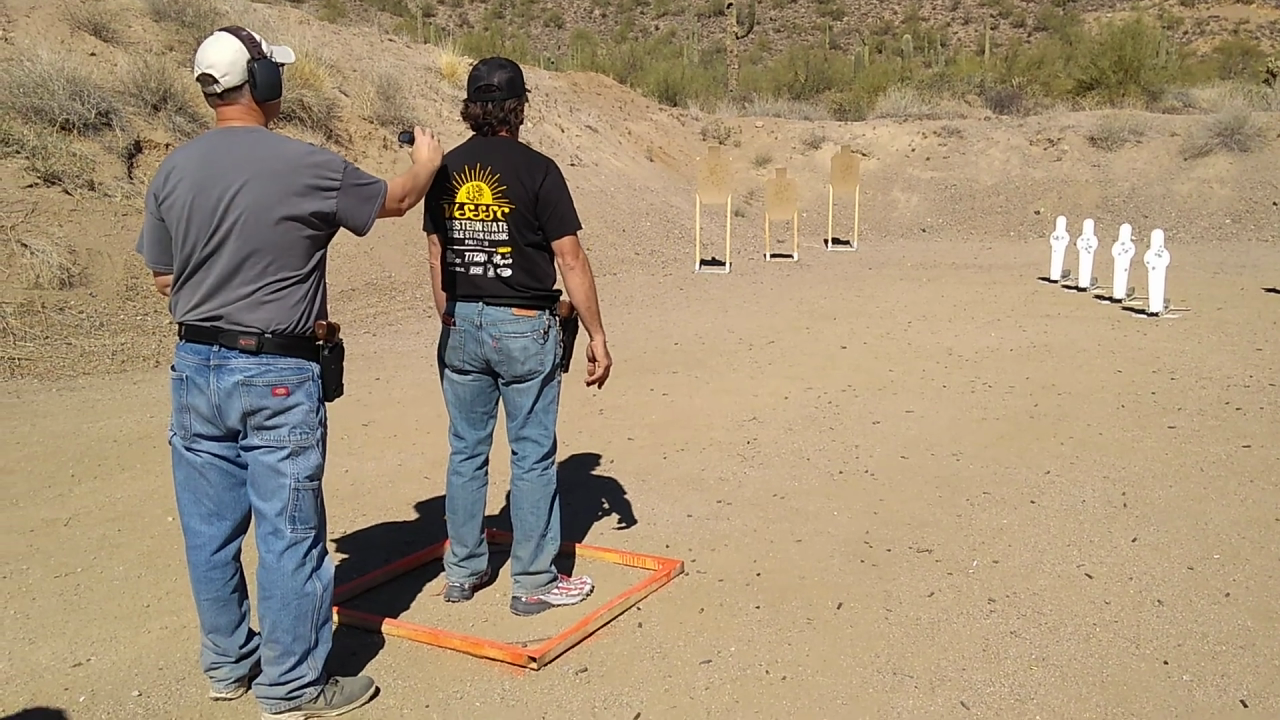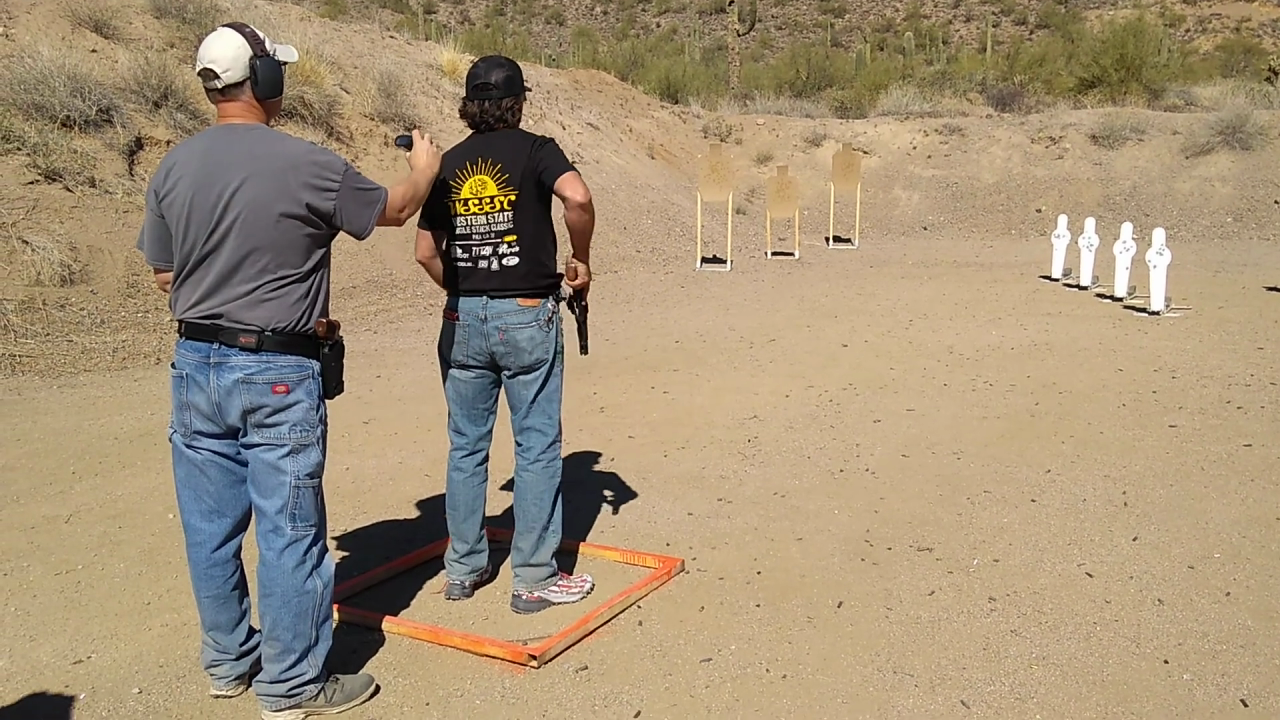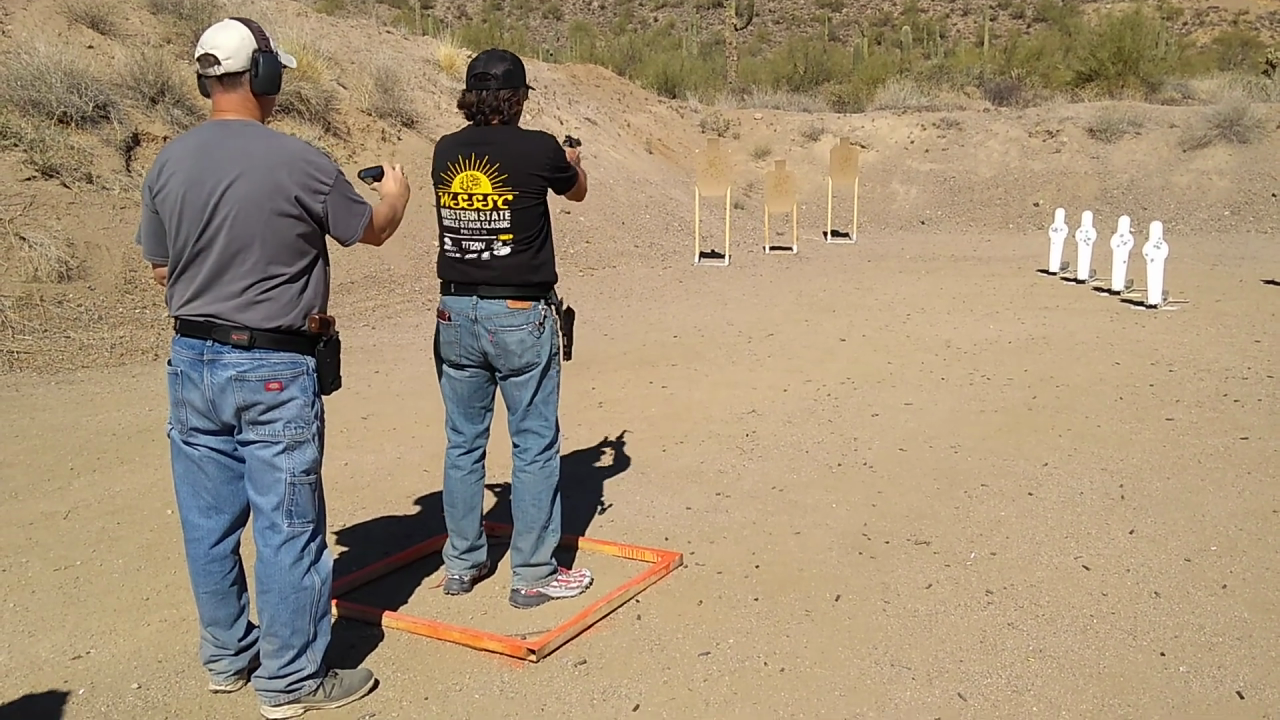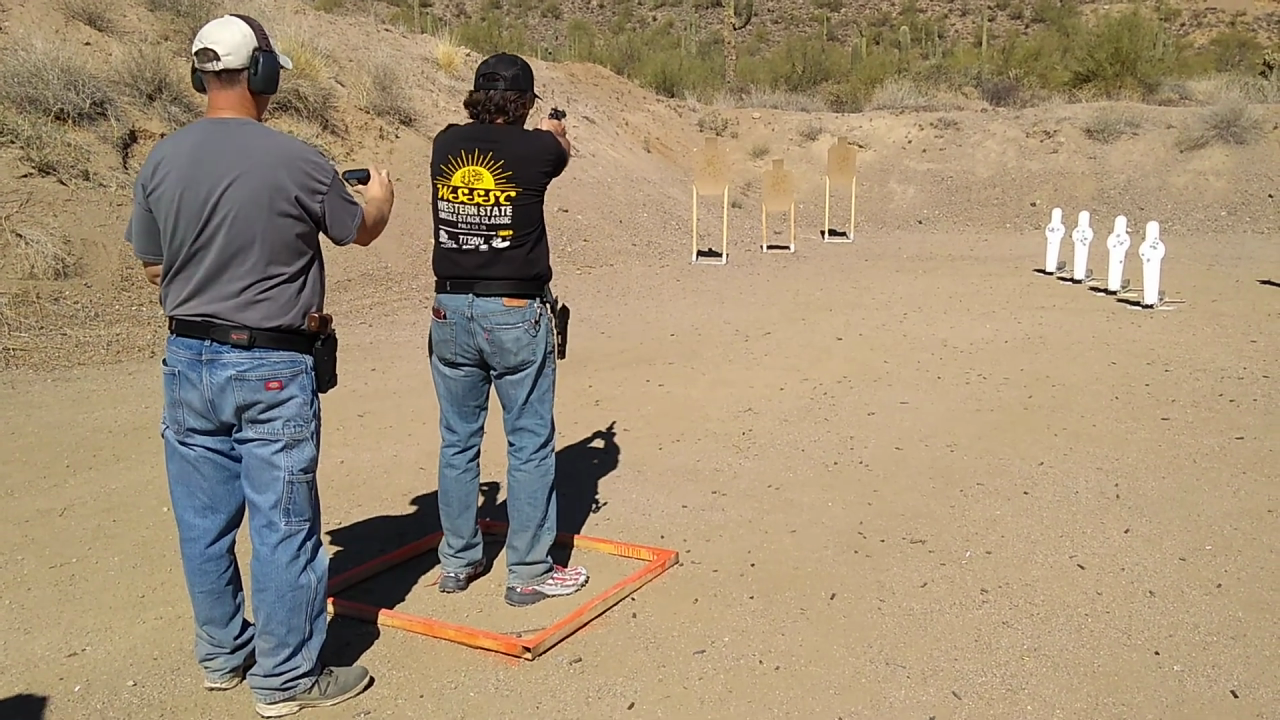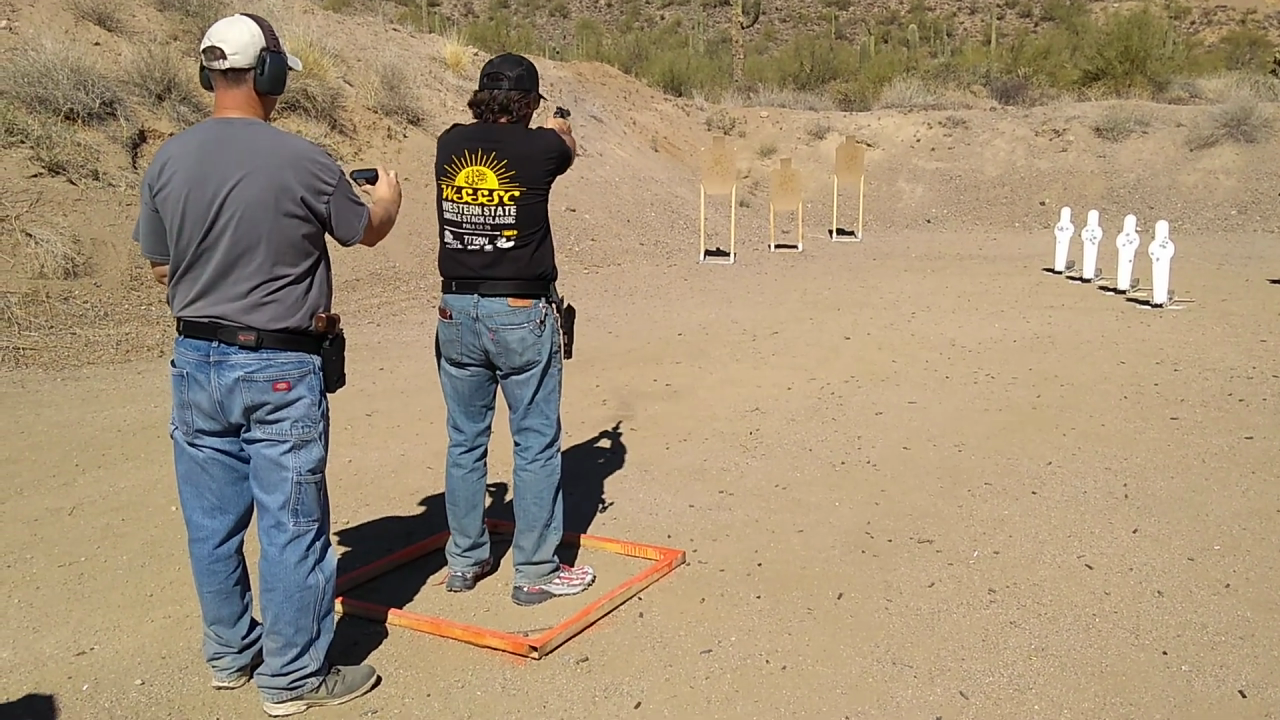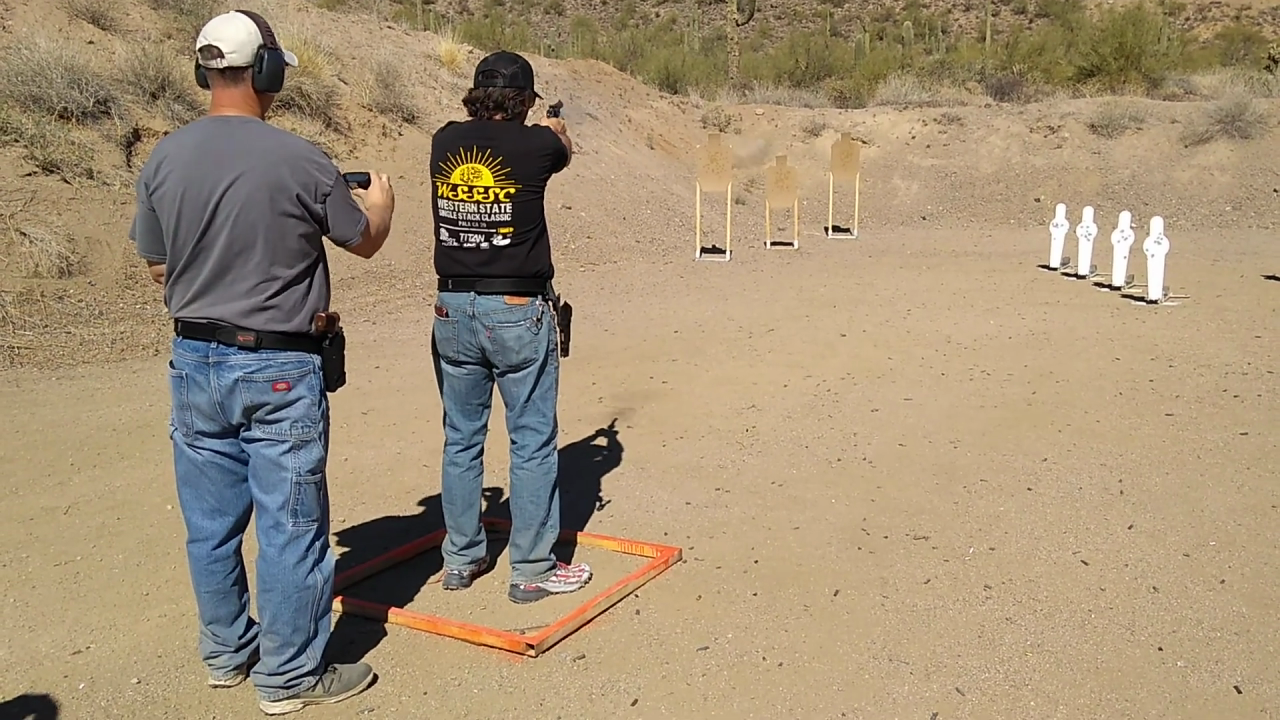
dt=0.4s
person 1, frame 1
left shoulder: (172, 170)
right shoulder: (307, 167)
left elbow: (164, 279)
right elbow: (395, 200)
right wrist: (427, 162)
left hip: (196, 368)
right hip: (277, 376)
left knee: (210, 527)
right knee: (288, 532)
left ankle: (228, 662)
person 1, frame 2
left shoulder: (172, 166)
right shoulder: (307, 165)
left elbow: (164, 274)
right elbow: (395, 209)
right wrist: (425, 168)
left hip: (196, 365)
right hip: (278, 374)
left knee: (210, 525)
right knee: (289, 530)
left ankle: (228, 660)
person 1, frame 3
left shoulder: (168, 162)
right shoulder: (298, 162)
left elbow: (161, 270)
right elbow: (373, 230)
right wrist: (396, 193)
left hip: (193, 361)
right hip: (273, 371)
left knee: (209, 522)
right knee: (286, 527)
left ankle: (226, 656)
person 1, frame 4
left shoulder: (159, 160)
right shoulder: (296, 161)
left elbow: (154, 269)
right elbow: (361, 232)
right wrist: (381, 197)
left hip: (188, 362)
right hip: (270, 369)
left knee: (203, 522)
right knee: (283, 525)
left ankle: (222, 654)
person 1, frame 5
left shoulder: (166, 161)
right shoulder: (302, 162)
left elbow: (161, 268)
right elbow: (368, 232)
right wrist: (388, 197)
left hip: (196, 362)
right hip: (278, 370)
left knee: (212, 522)
right knee: (291, 526)
left ankle: (230, 652)
person 1, frame 6
left shoulder: (163, 159)
right shoulder: (298, 160)
left elbow: (158, 268)
right elbow: (365, 241)
right wrist: (380, 202)
left hip: (195, 362)
right hip: (278, 370)
left knee: (210, 523)
right knee: (290, 526)
left ankle: (226, 651)
person 2, frame 1
left shoulder: (445, 169)
right shoulder: (537, 169)
left elbow: (436, 257)
right elbow: (570, 260)
right wrist: (597, 336)
left hip: (462, 324)
right hip: (524, 327)
left knee: (466, 451)
right knee: (532, 455)
left ankle: (463, 570)
right ankle: (533, 582)
person 2, frame 2
left shoulder: (446, 165)
right shoulder: (535, 150)
left elbow: (426, 252)
right elbow: (578, 197)
right wrist: (581, 258)
left hip: (463, 318)
right hip: (526, 317)
left knee: (466, 446)
right knee: (536, 447)
left ankle: (464, 568)
right ankle: (533, 579)
person 2, frame 3
left shoulder: (446, 151)
right shoulder: (537, 148)
right elbow: (578, 191)
right wrist: (571, 161)
left hip: (456, 315)
right hip: (520, 316)
left knee: (463, 443)
right knee: (534, 447)
left ankle: (462, 562)
right ankle: (533, 575)
person 2, frame 4
left shoulder: (445, 144)
right shoulder: (537, 148)
left hip: (451, 311)
right hip: (515, 314)
left knee: (458, 441)
right knee: (529, 444)
left ankle: (458, 560)
right ankle: (529, 572)
person 2, frame 5
left shoulder: (450, 144)
right shoulder: (540, 147)
right elbow: (567, 150)
right wrist: (560, 130)
left hip: (457, 311)
right hip: (521, 314)
left knee: (465, 441)
right knee: (536, 444)
left ankle: (465, 559)
right ankle: (536, 571)
person 2, frame 6
left shoulder: (444, 141)
right shoulder: (535, 144)
right elbow: (563, 150)
right wrist: (555, 128)
left hip: (453, 309)
right hip: (517, 312)
left knee: (461, 439)
right knee: (532, 443)
left ankle: (461, 558)
right ankle: (533, 570)
